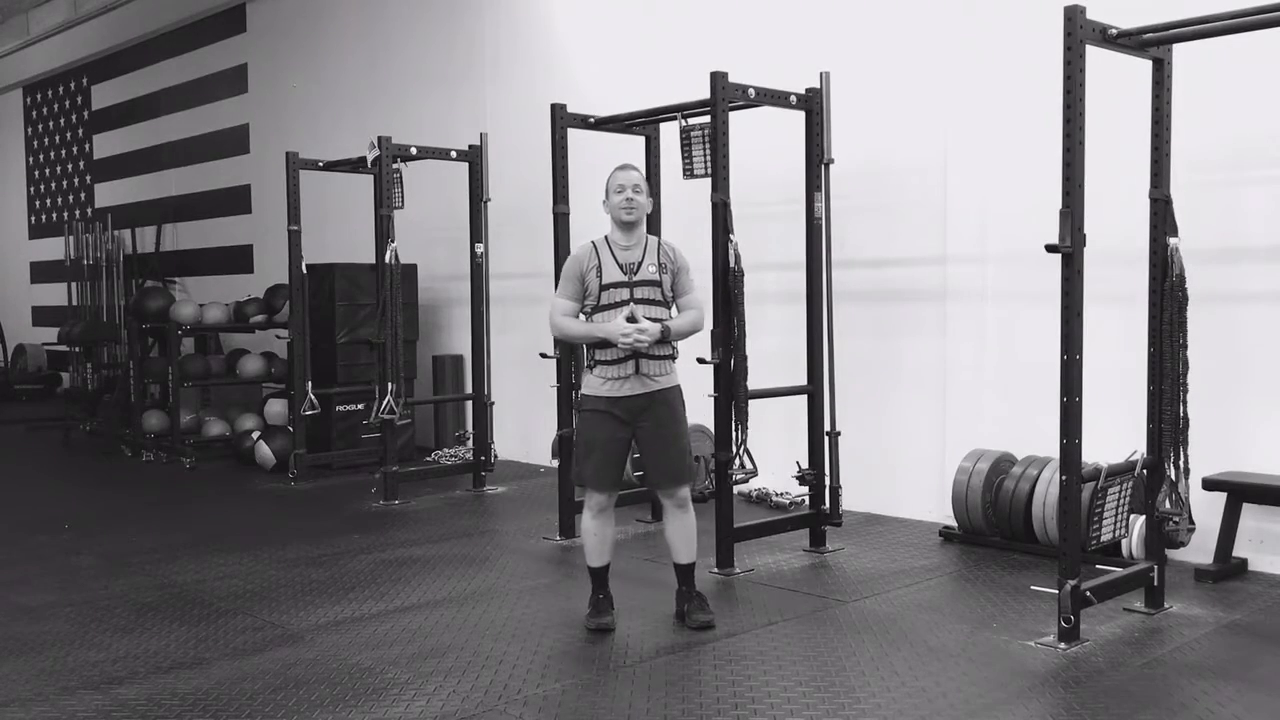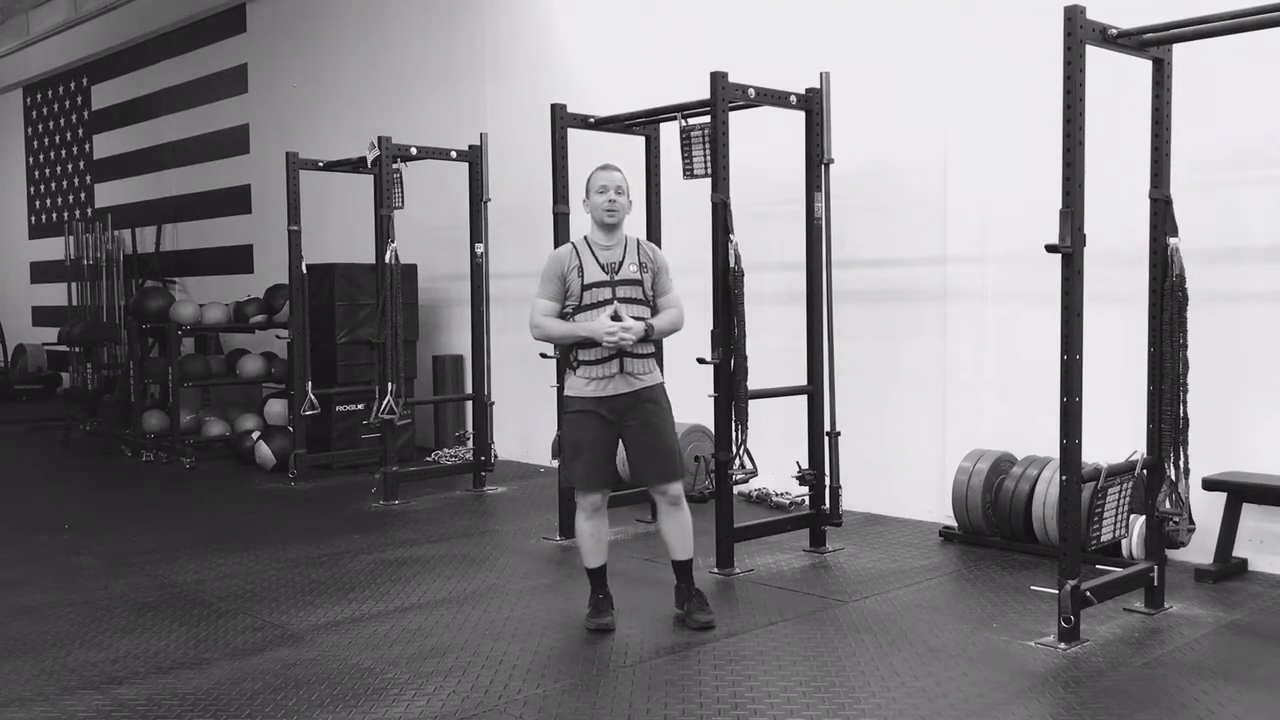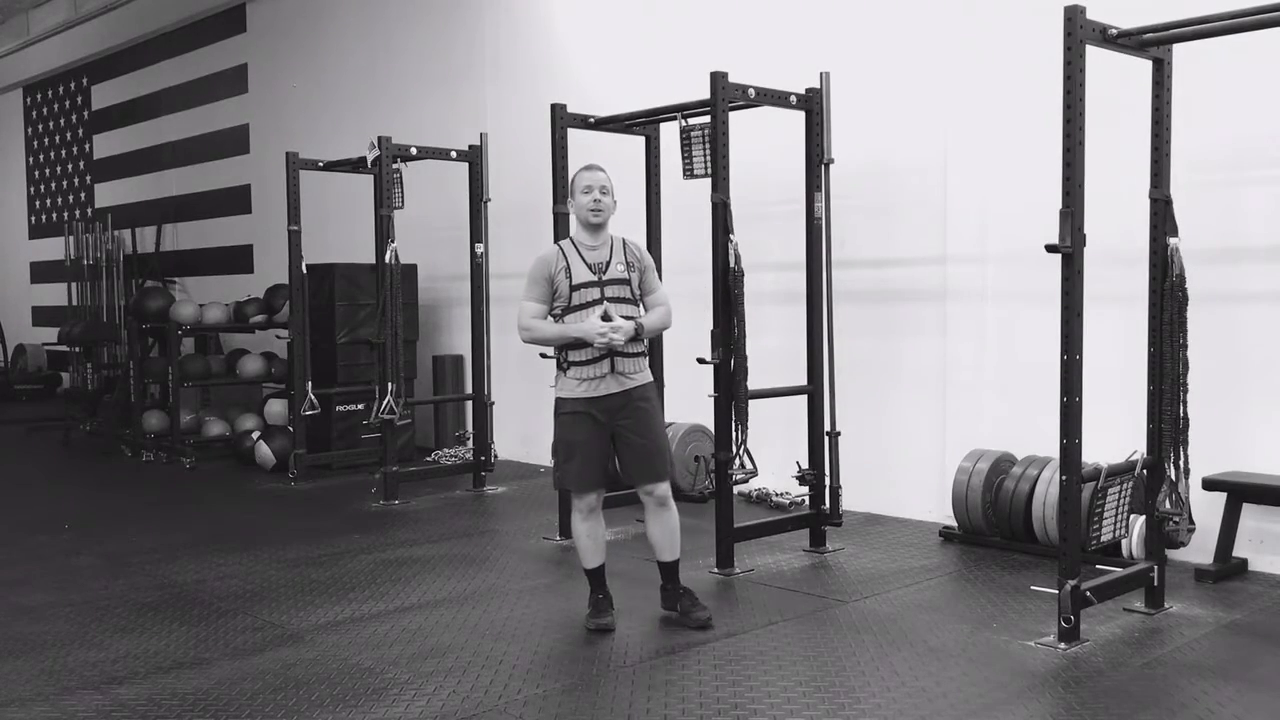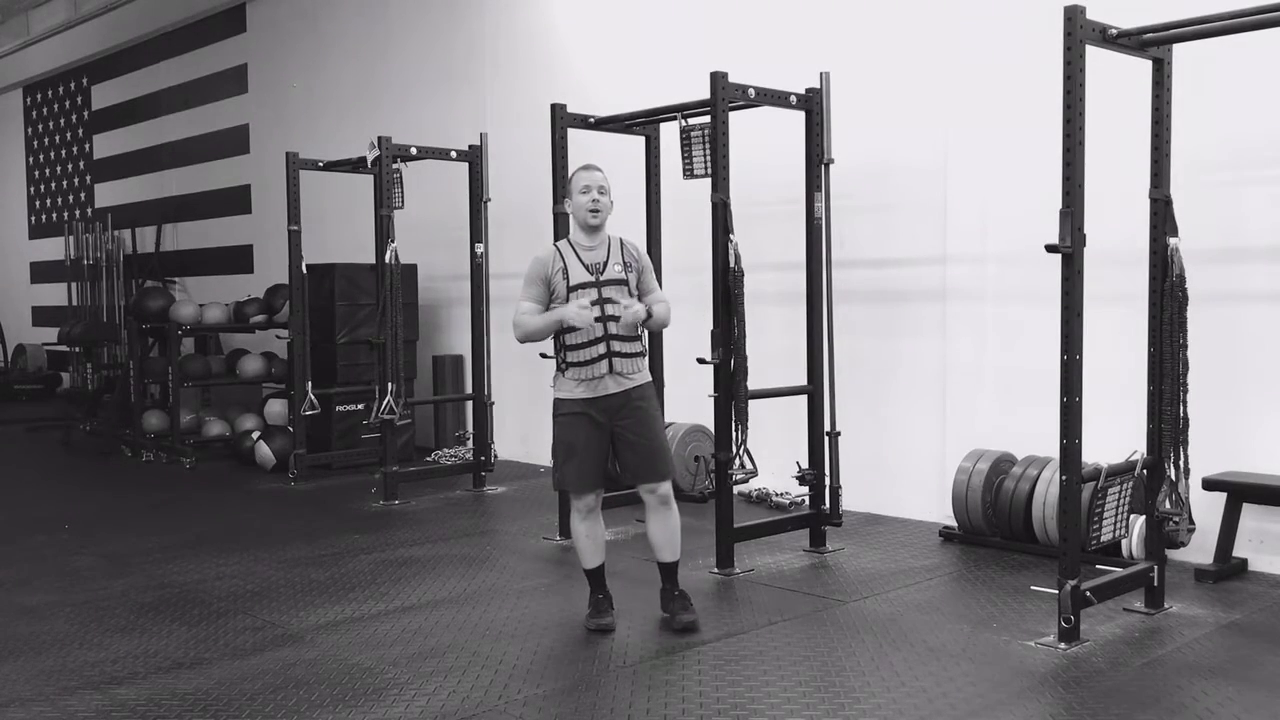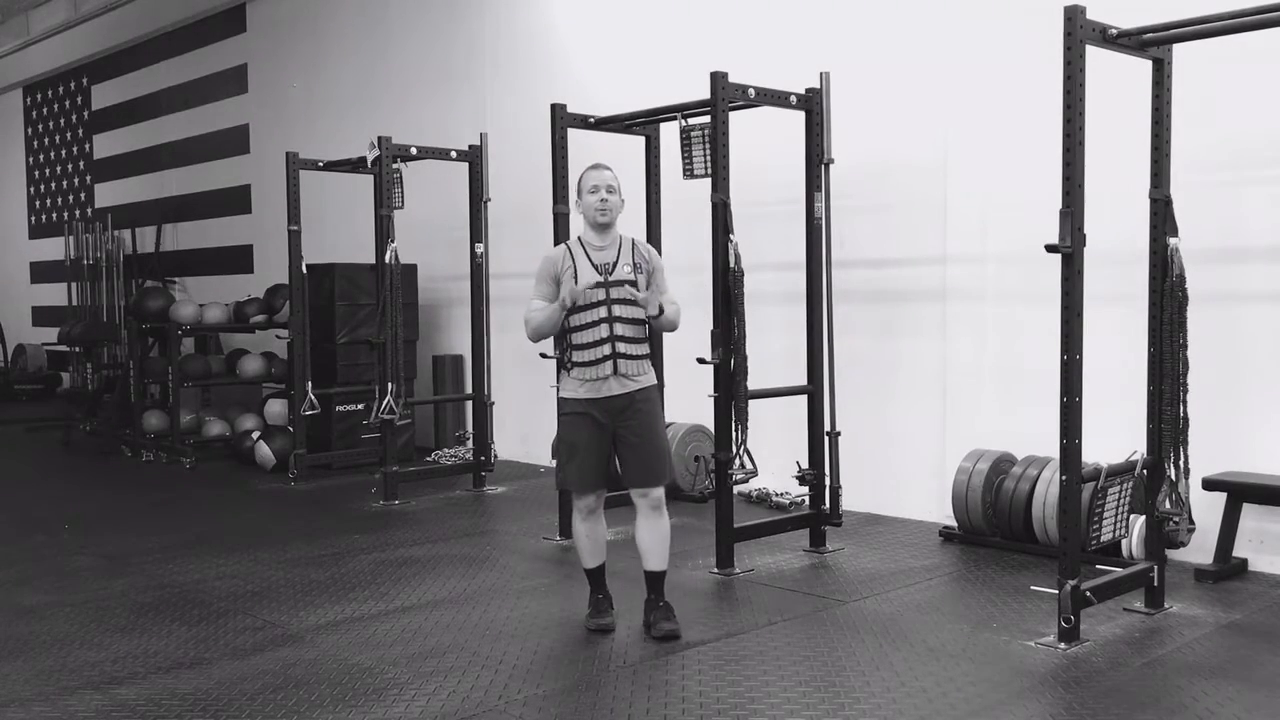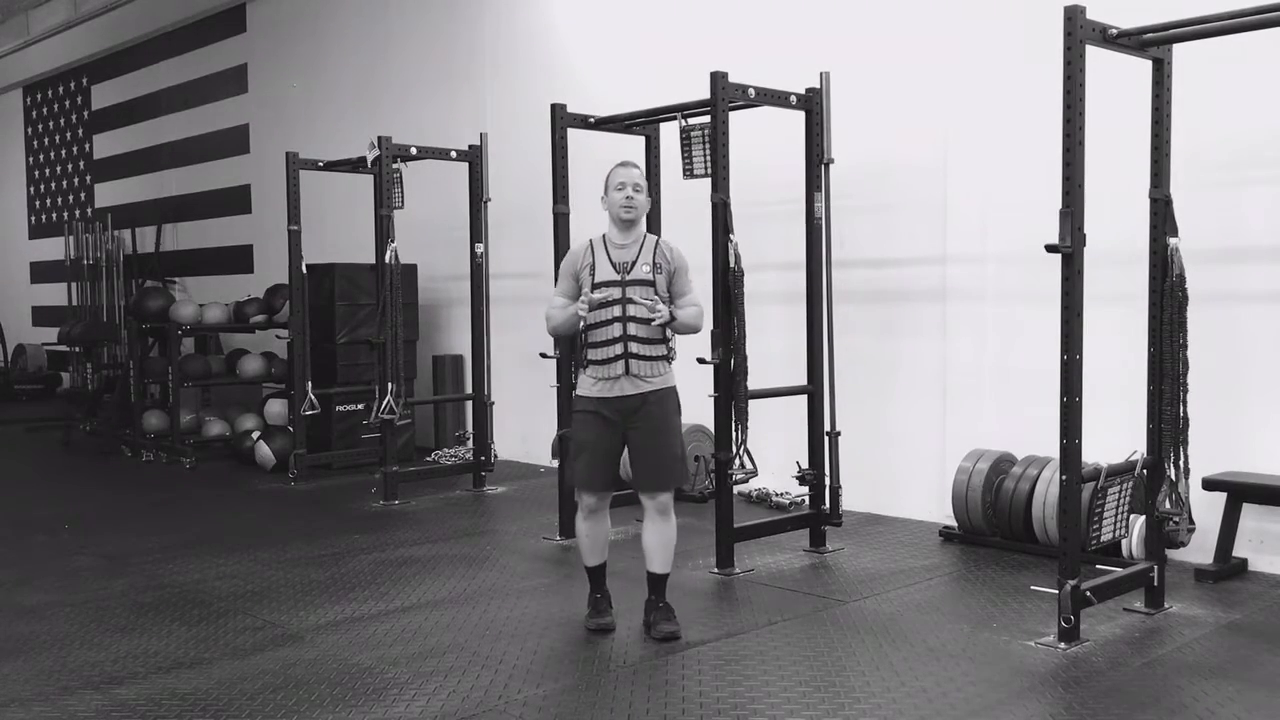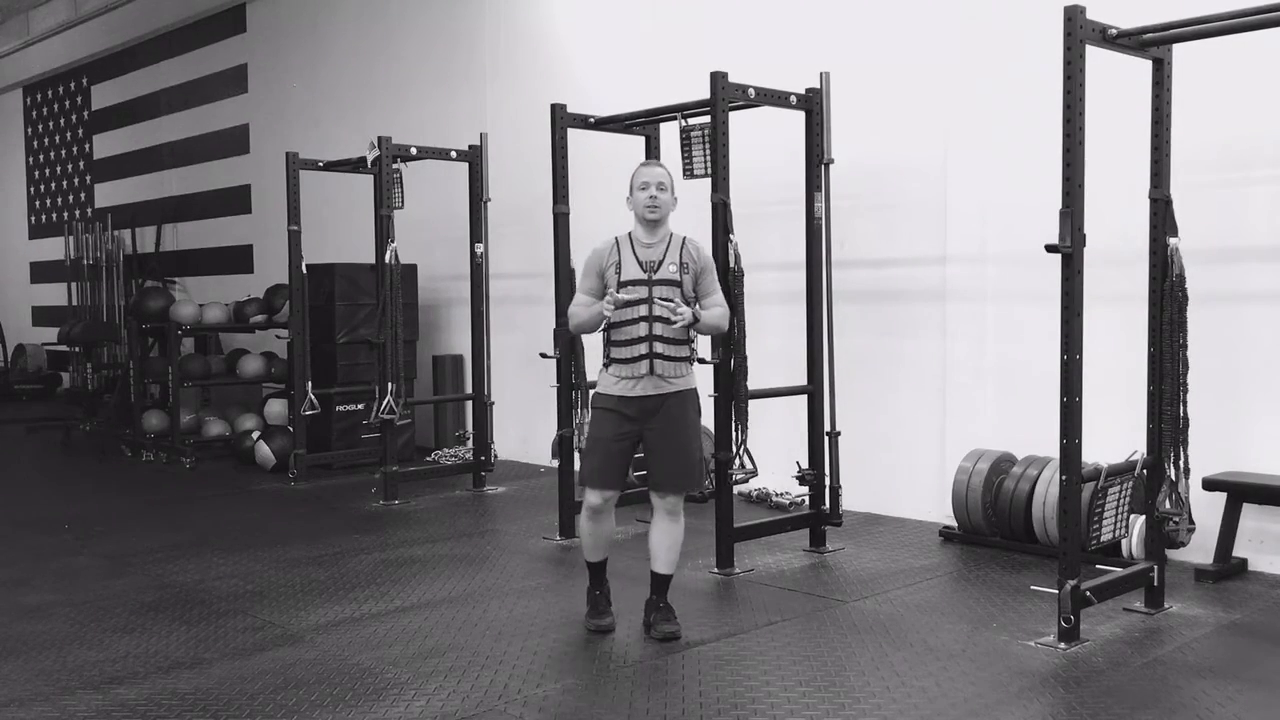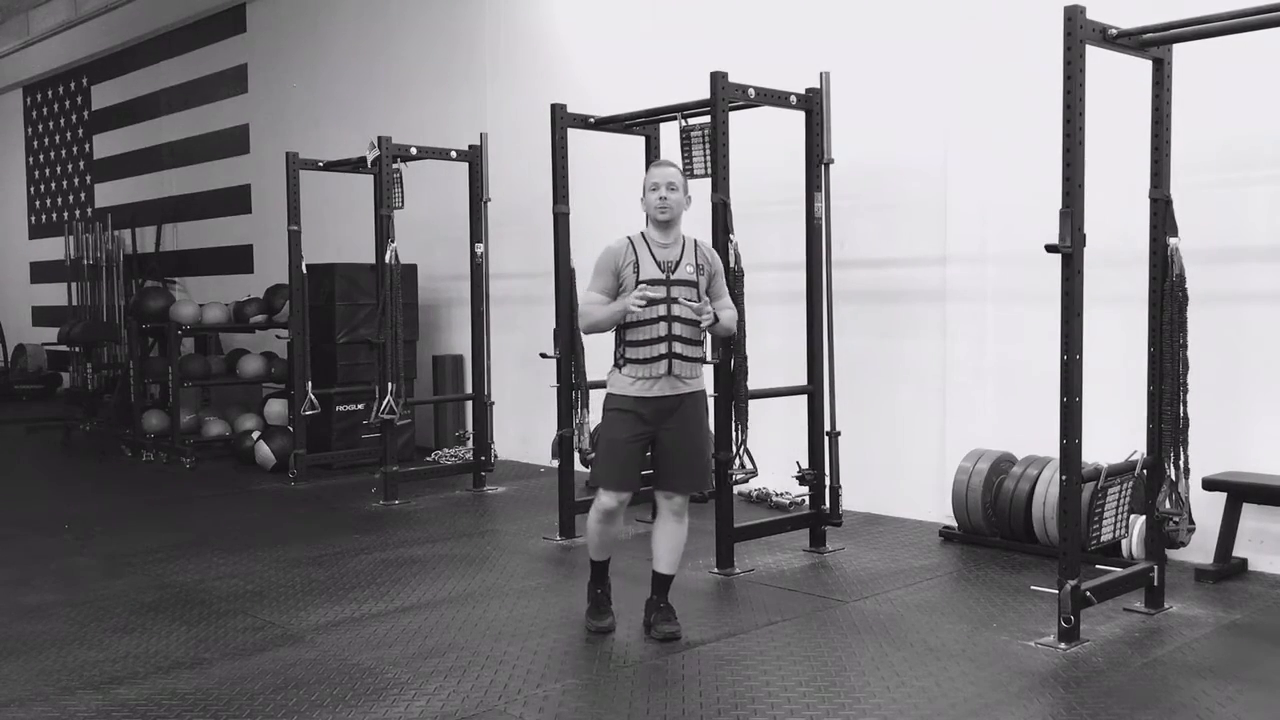
dt=0.4s
person 1, frame 1
left shoulder: (670, 255)
right shoulder: (583, 258)
left elbow: (696, 315)
right elbow: (558, 323)
left wrist: (660, 330)
right wrist: (606, 330)
left hip: (660, 390)
right hip: (603, 394)
left knee: (677, 494)
right knee: (598, 498)
left ankle: (687, 593)
right ankle: (600, 595)
person 1, frame 2
left shoulder: (649, 255)
right shoulder: (564, 259)
left elbow: (675, 314)
right elbow: (539, 325)
left wrist: (644, 328)
right wrist: (591, 329)
left hip: (644, 389)
right hip: (587, 395)
left knee: (671, 490)
right knee: (591, 499)
left ankle: (687, 590)
right ankle: (599, 595)
person 1, frame 3
left shoulder: (636, 254)
right shoulder: (550, 261)
left elbow: (664, 312)
right elbow: (528, 328)
left wrist: (633, 326)
right wrist: (580, 330)
left hip: (635, 389)
right hip: (579, 396)
left knee: (657, 491)
right knee: (586, 500)
left ankle: (672, 588)
right ankle: (599, 595)
person 1, frame 4
left shoulder: (633, 254)
right shoulder: (547, 261)
left elbow: (664, 315)
right elbow: (522, 330)
left wrist: (644, 311)
right wrist: (561, 315)
left hip: (634, 388)
right hip: (577, 397)
left knee: (658, 490)
right knee: (584, 500)
left ankle: (671, 590)
right ankle: (599, 595)
person 1, frame 5
left shoulder: (644, 254)
right shoulder: (557, 259)
left elbow: (673, 317)
right elbow: (532, 328)
left wrist: (657, 309)
right wrist: (562, 306)
left hip: (638, 391)
right hip: (581, 396)
left knee: (651, 496)
right knee: (586, 500)
left ankle: (656, 600)
right ankle: (598, 595)
person 1, frame 6
left shoulder: (668, 254)
right shoulder: (579, 255)
left elbow: (696, 316)
right elbow: (552, 322)
left wrist: (670, 316)
right wrist: (576, 312)
left hip: (654, 392)
right hip: (596, 394)
left knee: (659, 499)
right knee: (590, 499)
left ankle: (657, 601)
right ankle: (598, 593)
person 1, frame 7
left shoulder: (694, 254)
right shoulder: (605, 253)
left elbow: (721, 317)
right elbow: (574, 320)
left wrist: (694, 316)
right wrist: (600, 309)
left hip: (674, 394)
right hip: (615, 393)
left knee: (669, 500)
right knee: (597, 497)
left ankle: (658, 601)
right ankle: (597, 588)
person 1, frame 8
left shoulder: (706, 256)
right shoulder: (618, 253)
left elbow: (731, 319)
right elbow: (586, 319)
left wrist: (713, 317)
right wrist: (623, 306)
left hip: (686, 395)
right hip: (629, 394)
left knee: (674, 501)
right knee: (611, 499)
left ankle: (659, 601)
right ankle: (599, 585)
